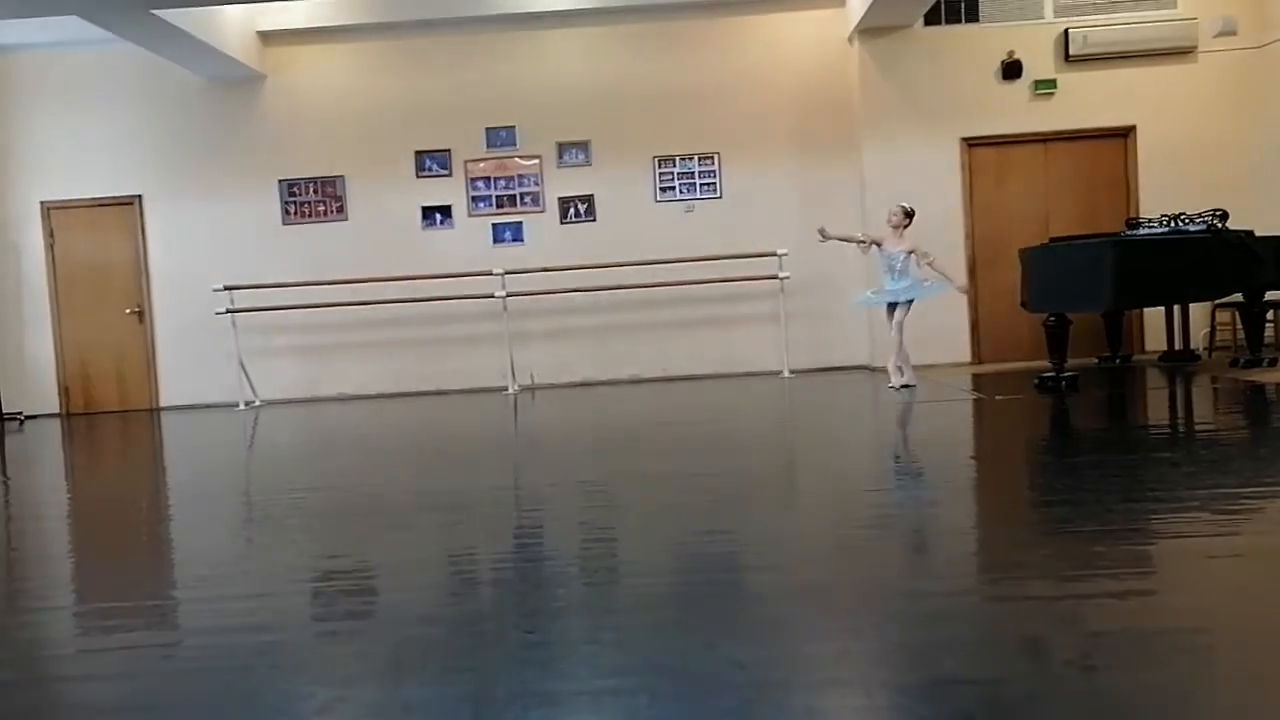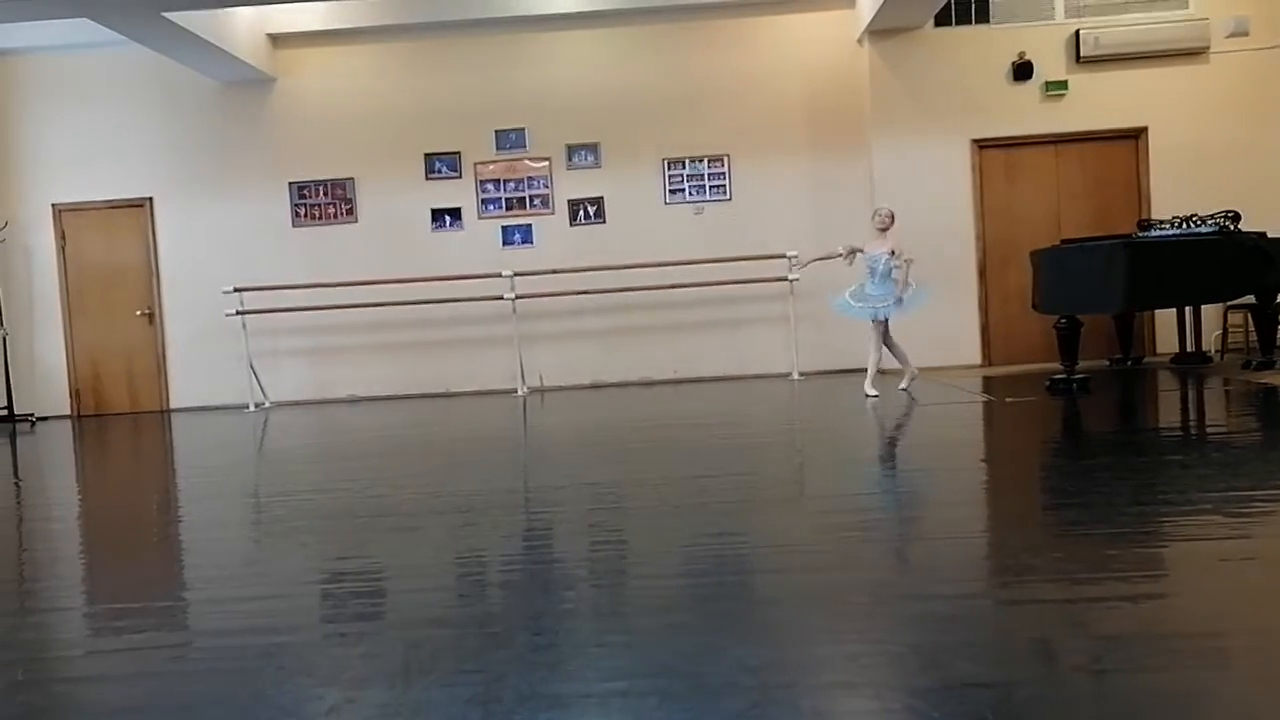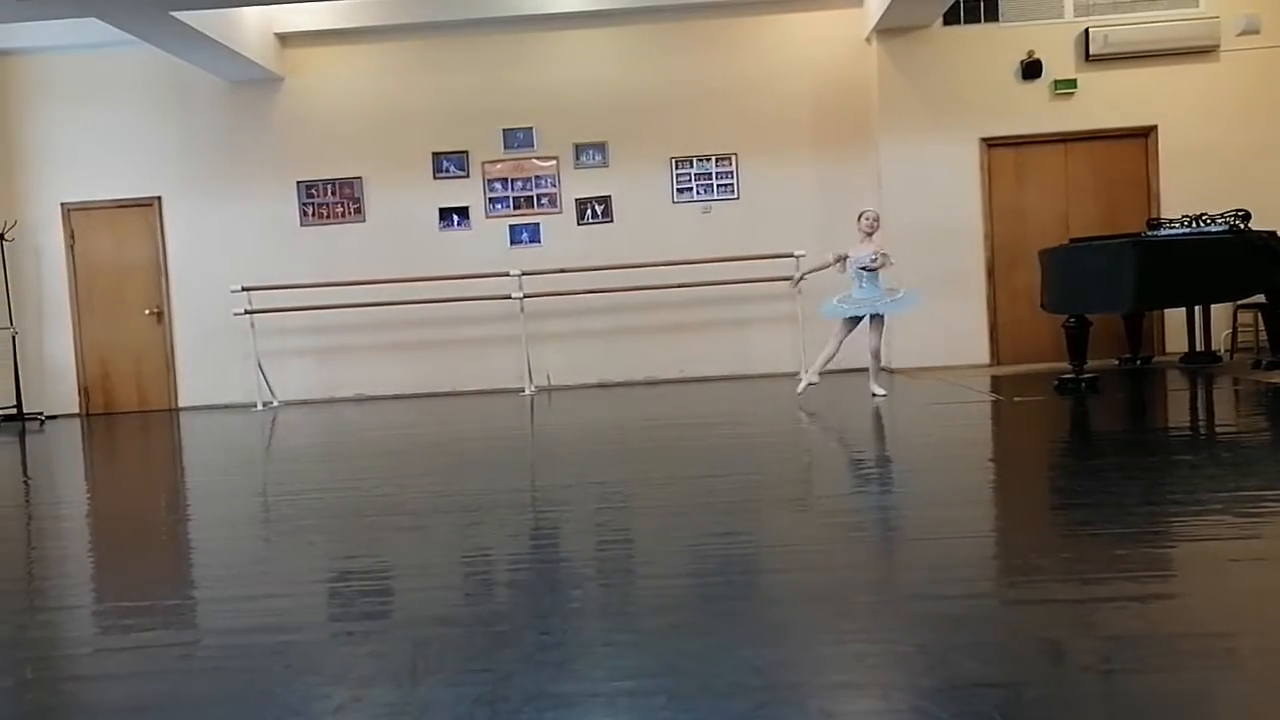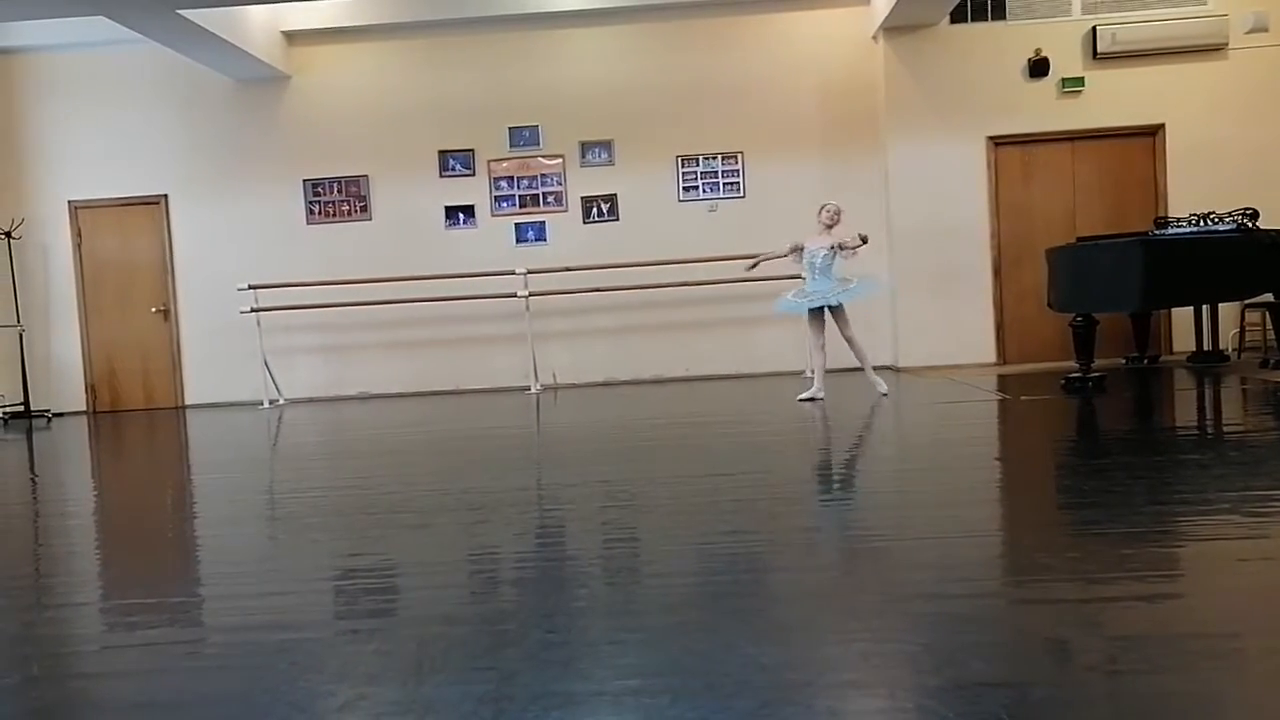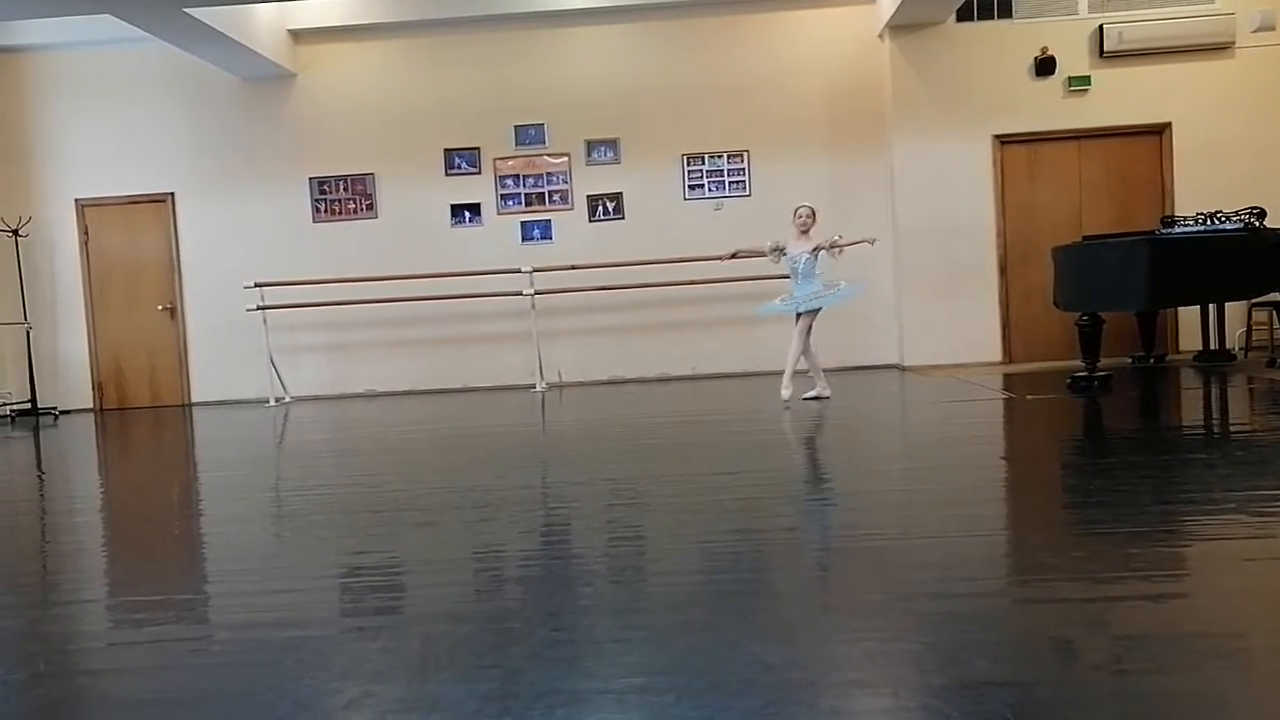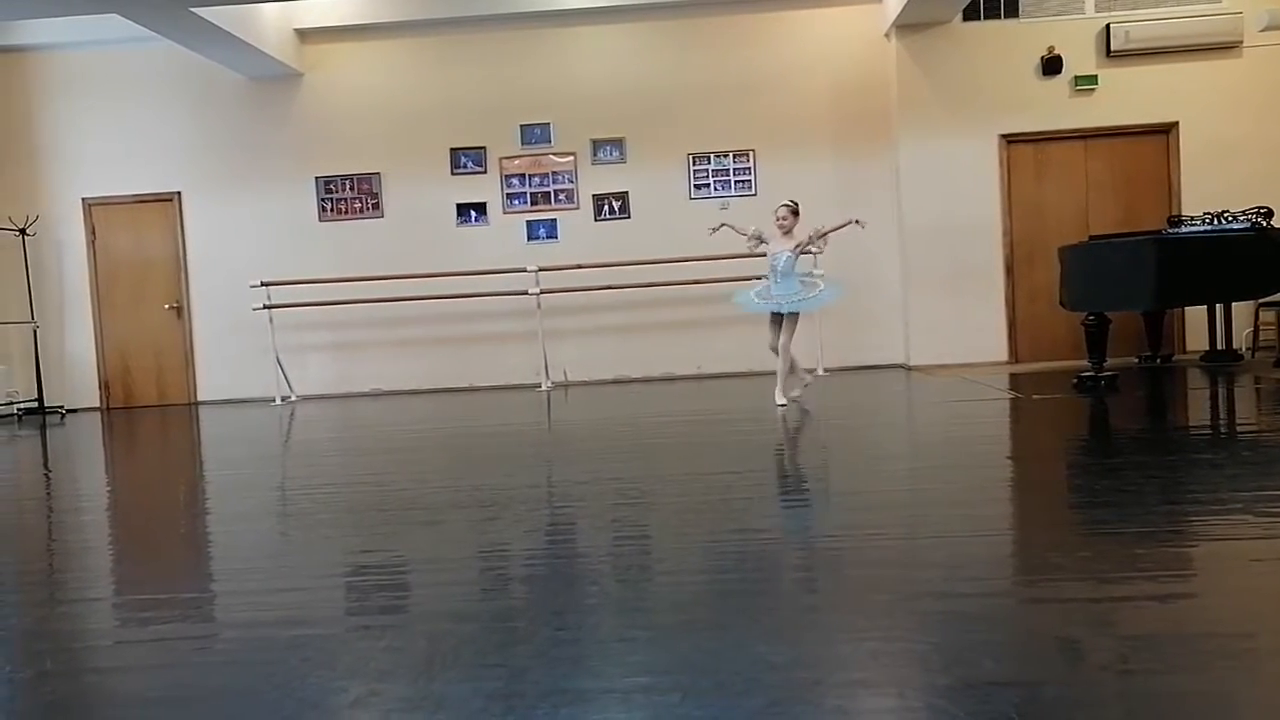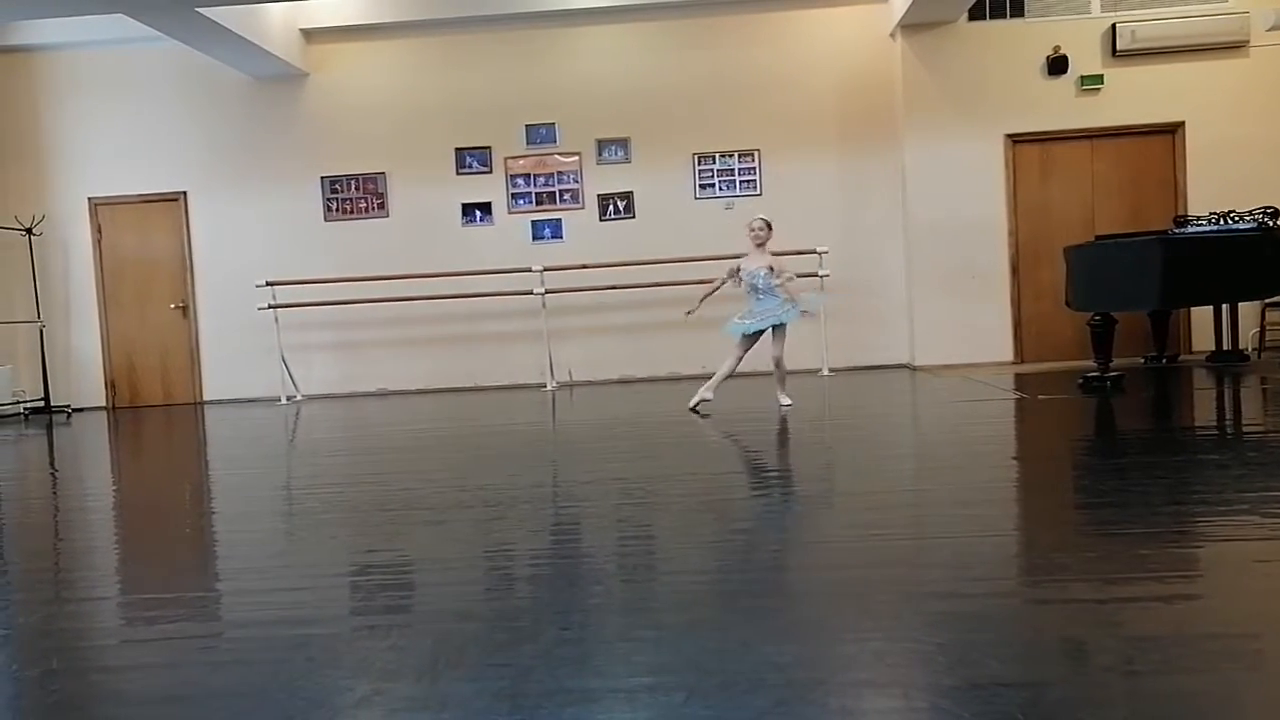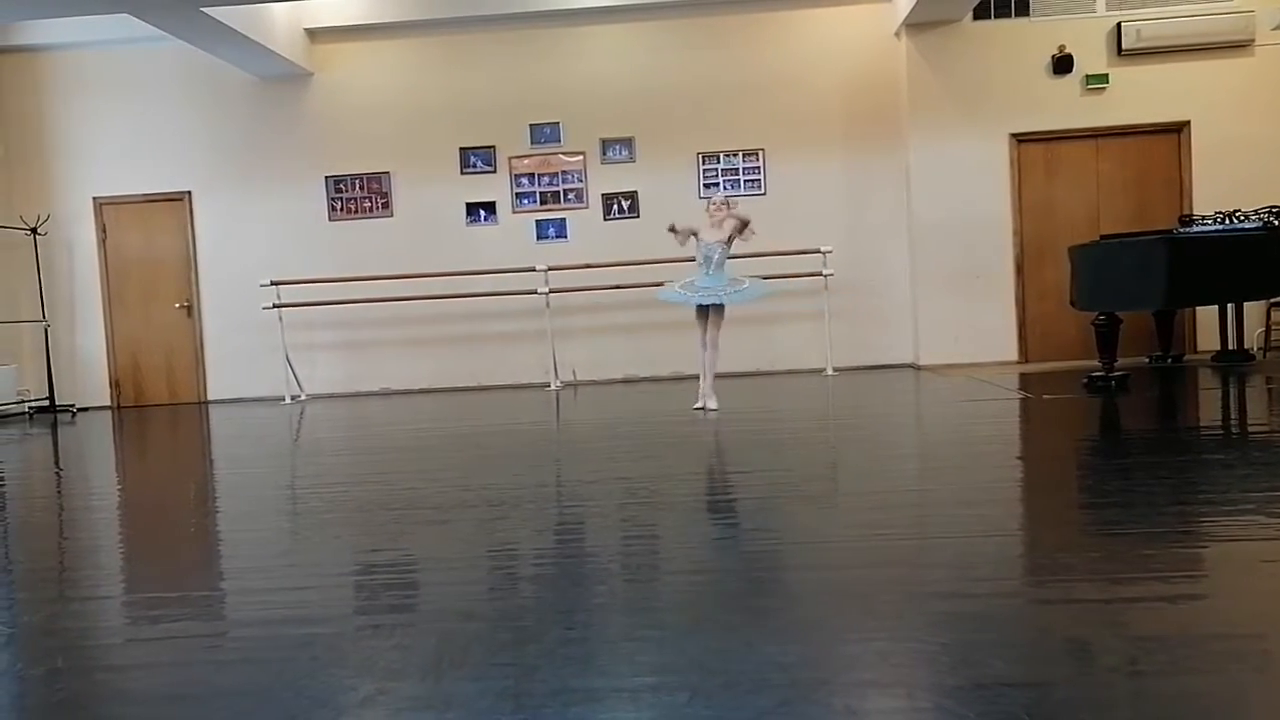
dt=0.5s
person 1, frame 1
left shoulder: (909, 245)
right shoulder: (882, 241)
left elbow: (932, 263)
right elbow: (856, 239)
left wrist: (954, 282)
right wrist: (831, 237)
left hip: (907, 289)
right hip: (889, 291)
left knee: (898, 322)
right knee: (896, 332)
left ankle: (893, 365)
right ankle: (908, 375)
person 1, frame 2
left shoulder: (892, 245)
right shoulder: (866, 246)
left elbow: (905, 264)
right elbow: (838, 253)
left wrist: (902, 289)
right wrist: (811, 260)
left hip: (885, 295)
right hip: (868, 295)
left knee: (877, 338)
right knee: (884, 337)
left ankle: (869, 382)
right ankle: (909, 370)
person 1, frame 3
left shoulder: (876, 248)
right shoulder: (851, 251)
left elbow: (883, 261)
right elbow: (829, 262)
left wrist: (873, 266)
right wrist: (803, 273)
left hip: (875, 298)
right hip: (856, 300)
left knee: (874, 345)
right knee: (837, 337)
left ankle: (874, 383)
right ankle: (812, 374)
person 1, frame 4
left shoulder: (834, 241)
right shoulder: (808, 243)
left elbow: (849, 246)
right elbow: (786, 252)
left wrist: (862, 242)
right wrist: (760, 259)
left hip: (831, 291)
right hip: (811, 294)
left knee: (848, 335)
right knee: (817, 342)
left ankle: (872, 376)
right ankle: (818, 387)
person 1, frame 5
left shoulder: (816, 245)
right shoulder: (787, 246)
left elbow: (841, 243)
right elbow: (763, 251)
left wrist: (864, 240)
right wrist: (737, 252)
left hip: (814, 294)
right hip: (798, 297)
left knee: (799, 333)
right knee: (804, 344)
left ankle: (787, 379)
right ankle: (822, 386)
person 1, frame 6
left shoulder: (798, 243)
right shoulder: (771, 241)
left elbow: (825, 232)
right elbow: (746, 233)
left wrist: (850, 222)
right wrist: (724, 225)
left hip: (793, 296)
right hip: (774, 297)
left knee: (783, 343)
right knee: (774, 343)
left ankle: (781, 391)
right ankle: (802, 376)
person 1, frame 7
left shoulder: (771, 260)
right shoulder: (743, 263)
left elbow: (785, 283)
right elbow: (721, 282)
left wrist: (797, 304)
right wrist: (699, 302)
left hip: (776, 310)
right hip: (755, 313)
left knee: (777, 356)
right knee: (738, 353)
left ankle: (781, 393)
right ankle: (708, 389)
person 1, frame 8
left shoulder: (729, 232)
right shoulder: (699, 231)
left elbow: (745, 223)
right elbow: (681, 231)
left wrist: (732, 217)
right wrist: (675, 229)
left hip: (719, 288)
right hip: (699, 287)
left knee: (712, 339)
right knee: (704, 341)
left ankle: (708, 389)
right ankle: (705, 390)
